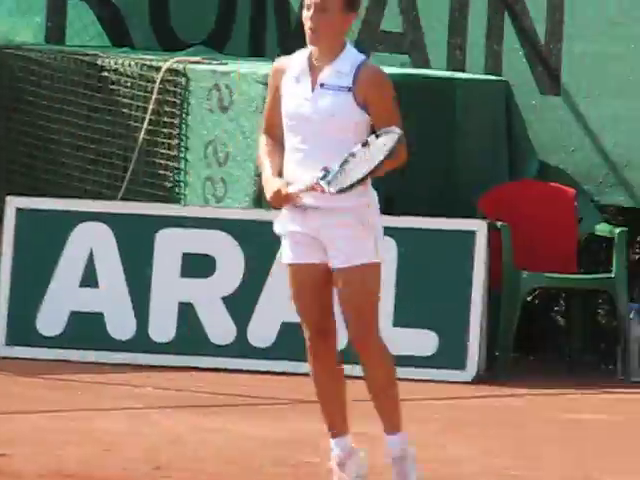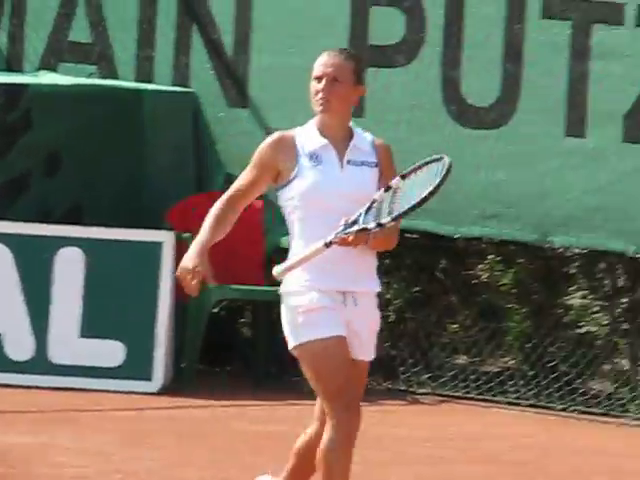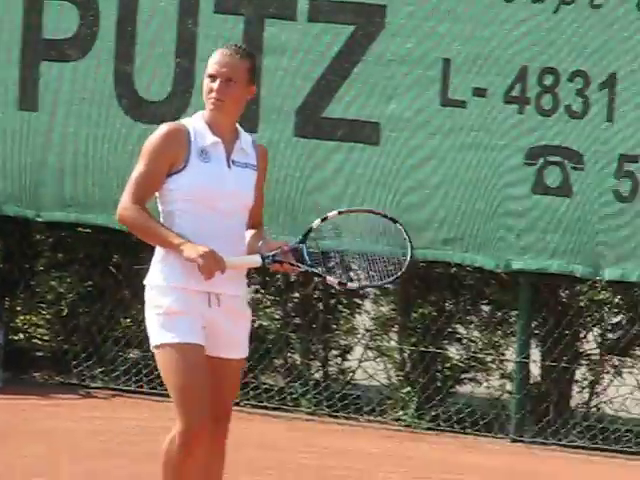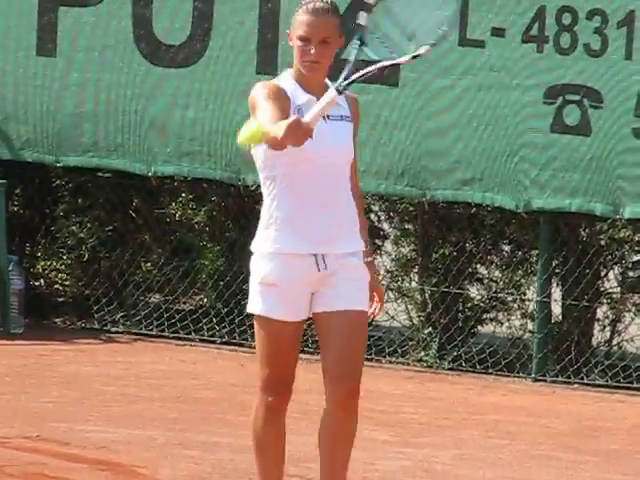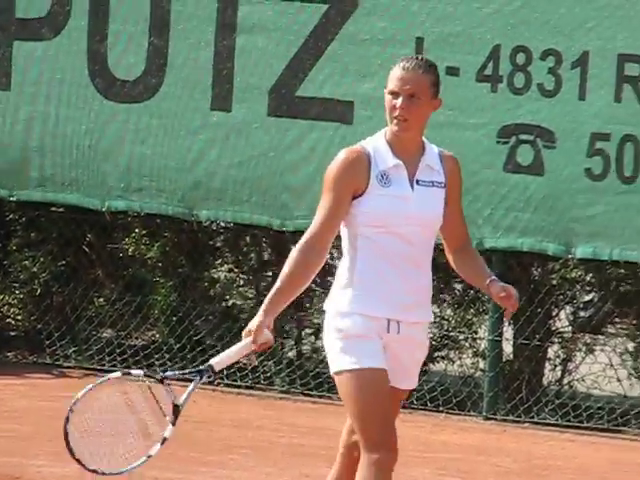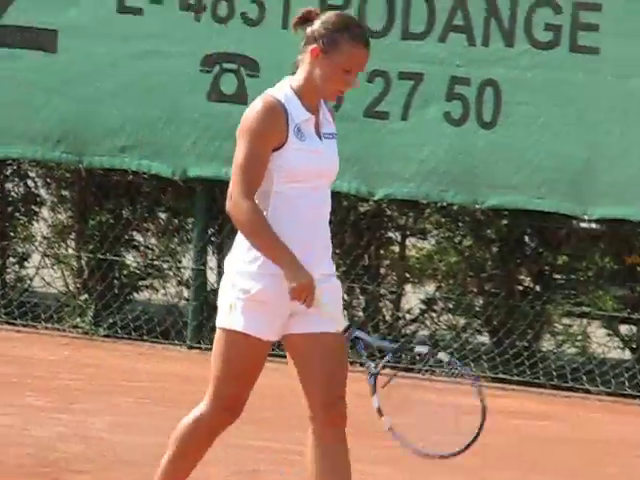
dt=0.7s
person 1, frame 1
left shoulder: (367, 76)
right shoulder: (284, 70)
left elbow: (397, 151)
right elbow: (269, 136)
right wrist: (270, 180)
left hip: (350, 213)
right hip: (298, 213)
left knee: (364, 338)
right knee: (318, 337)
person 1, frame 2
left shoulder: (378, 152)
right shoulder: (283, 146)
left elbow: (389, 236)
right elbow: (231, 201)
left wrist: (365, 235)
right wrist: (198, 248)
left hip: (361, 299)
right hip: (309, 295)
left knee: (331, 422)
right knee: (343, 417)
person 1, frame 3
left shoulder: (255, 153)
right shoulder: (173, 137)
right elbow: (128, 210)
left wrist: (266, 247)
right wrist: (185, 245)
left hip: (230, 300)
right hip: (175, 294)
left knee: (216, 426)
right knee: (193, 423)
person 1, frame 4
left shoulder: (348, 105)
right shoulder: (269, 94)
right elbow: (270, 134)
left wrist: (368, 258)
right wrist: (288, 130)
left hip: (344, 260)
right hip: (283, 257)
left knee: (343, 394)
right knee: (275, 393)
person 1, frame 5
left shoulder: (446, 167)
right shoulder: (354, 162)
left elbow: (458, 247)
right elbow: (315, 243)
left wrist: (492, 284)
right wrist: (269, 309)
left hip: (409, 328)
right hip: (356, 322)
person 1, frame 6
left shoulder: (325, 118)
right shoulder: (268, 114)
right elbow: (239, 202)
right wrist: (290, 269)
left hip: (313, 285)
right hip: (260, 279)
left knee: (332, 415)
right knee: (221, 410)
